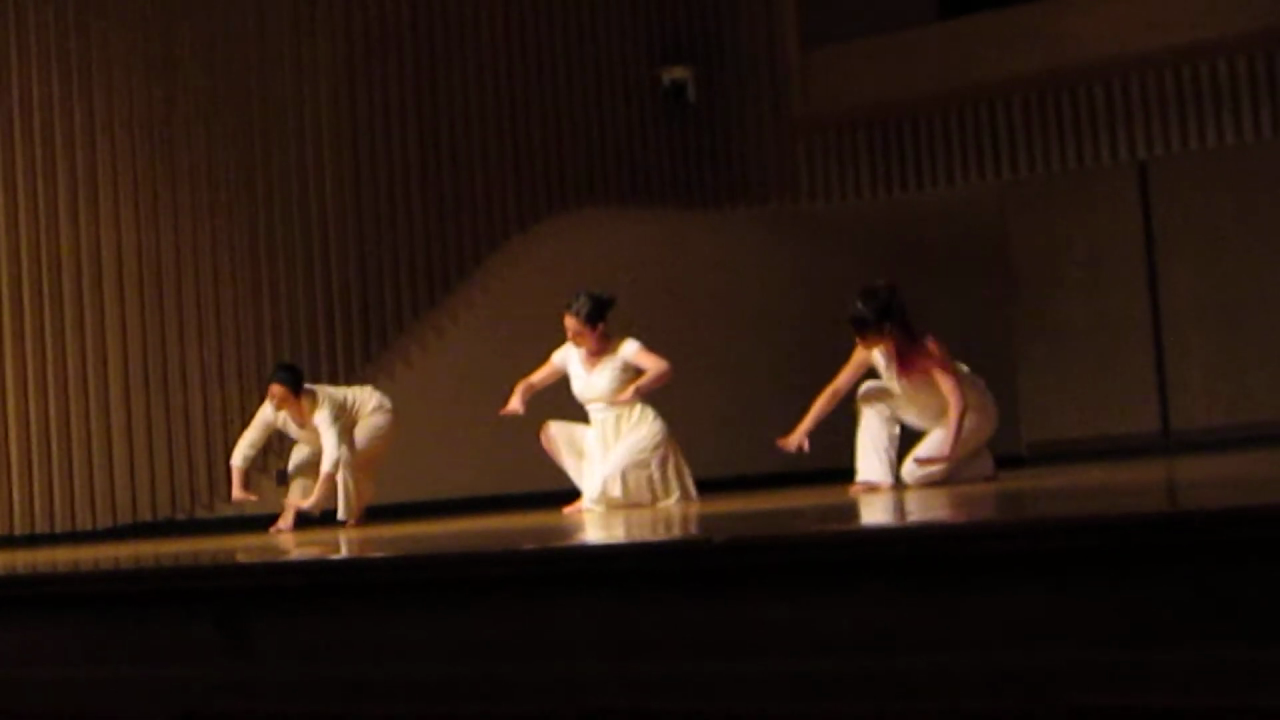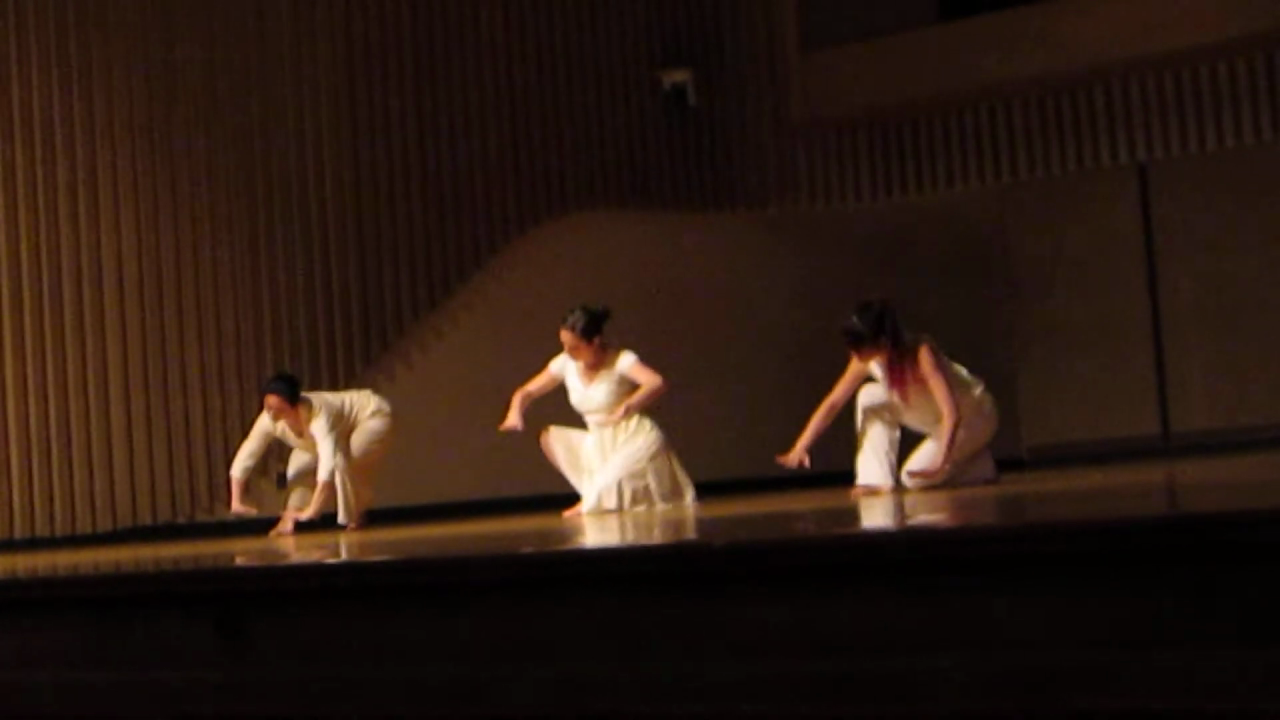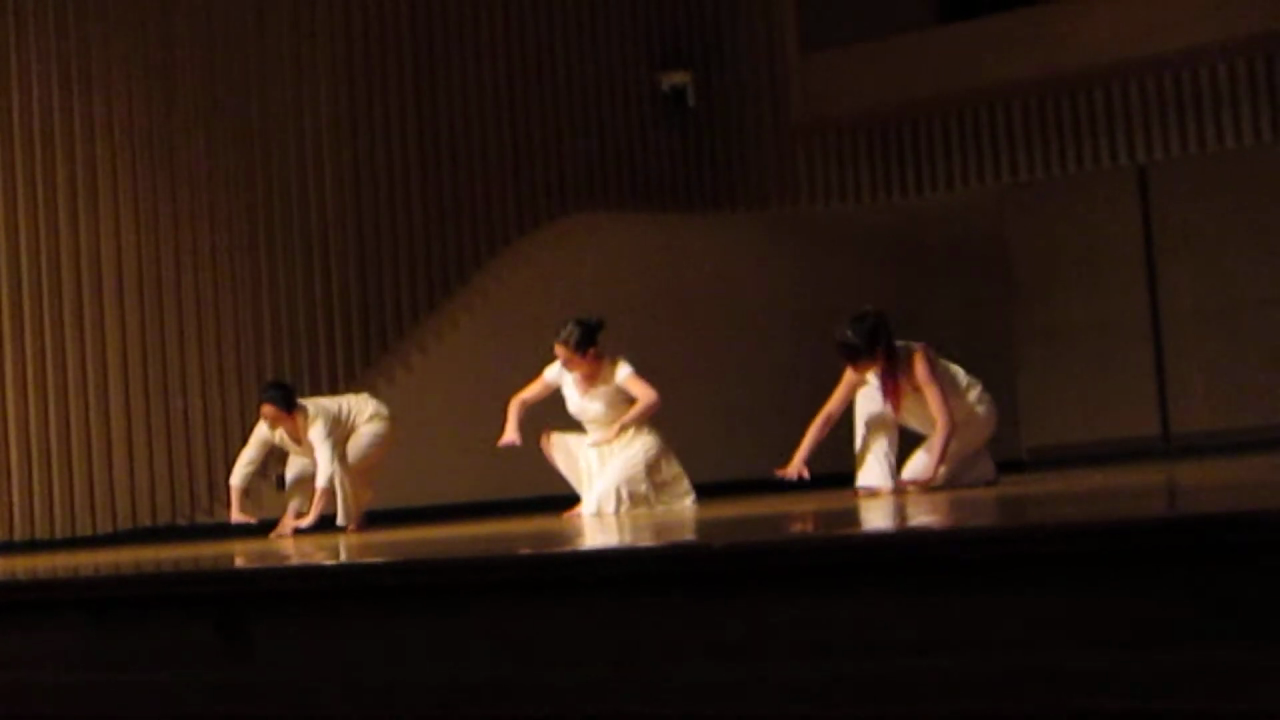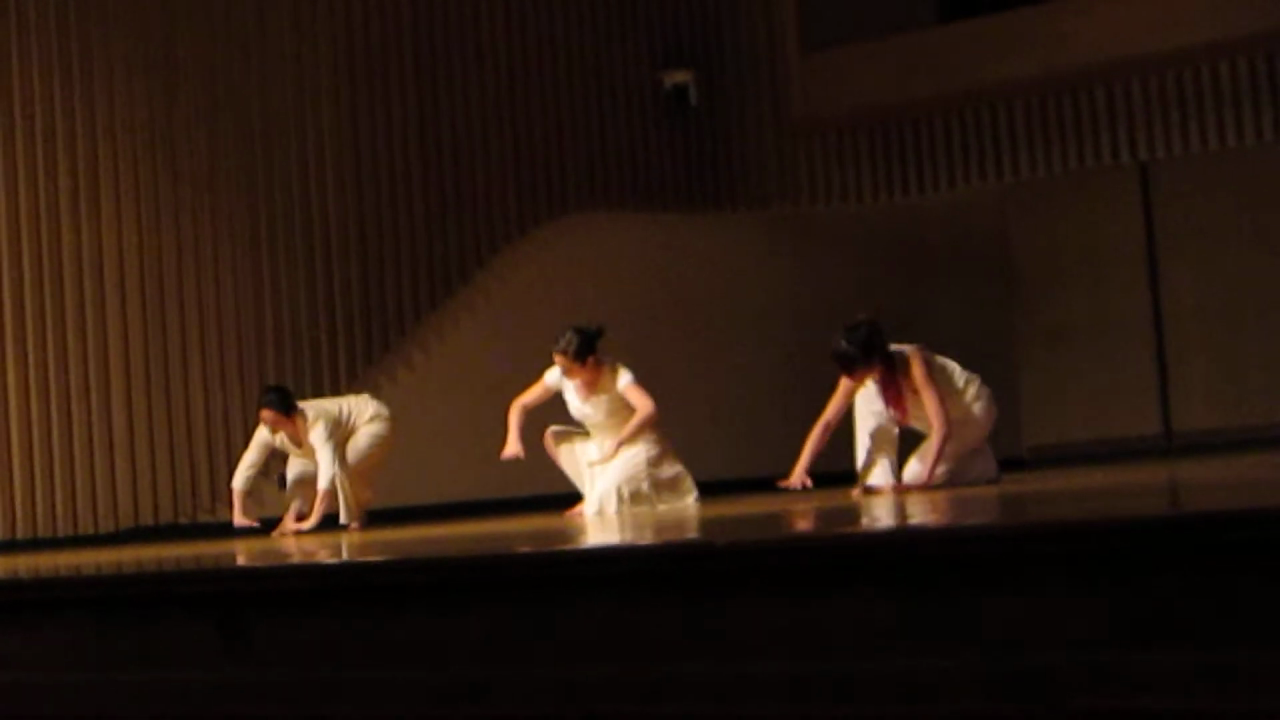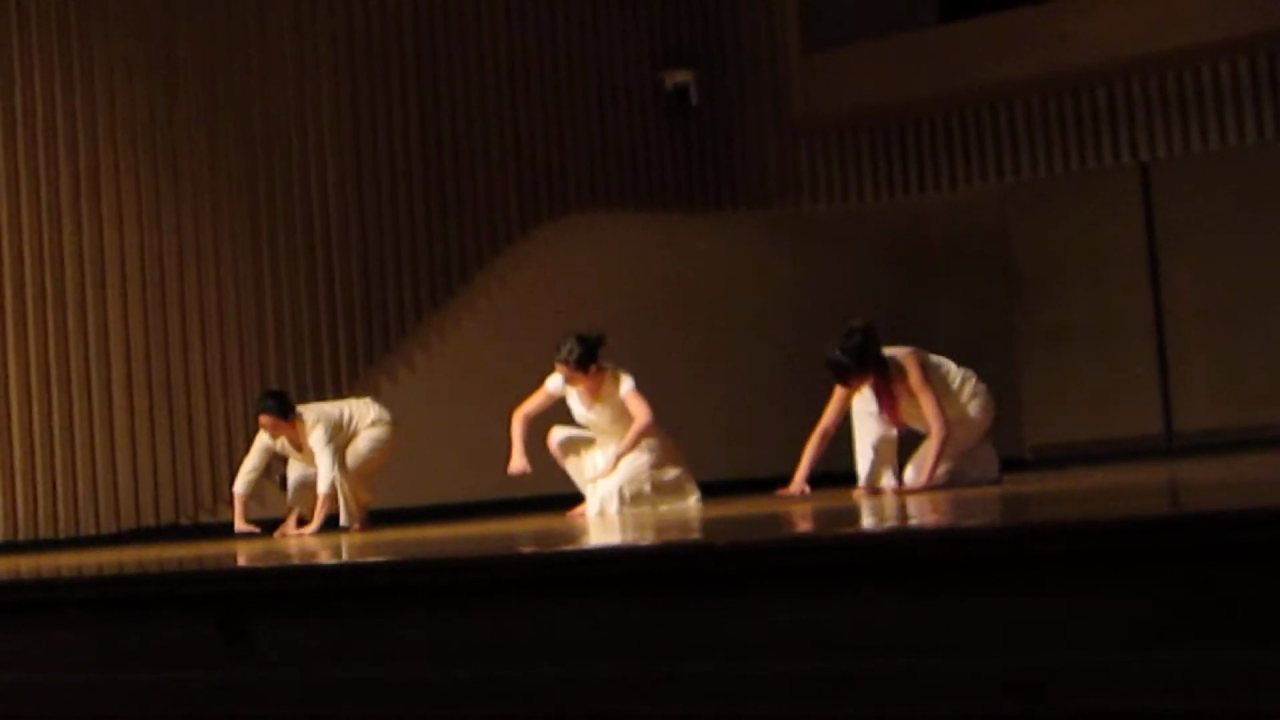
dt=0.2s
person 1, frame 1
left shoulder: (925, 348)
right shoulder: (869, 351)
left elbow: (957, 400)
right elbow: (836, 389)
left wrist: (948, 449)
right wrist: (801, 431)
left hip: (972, 411)
right hip: (929, 413)
left knee: (914, 474)
right knee: (869, 394)
left ankle: (978, 462)
right ankle: (877, 476)
person 1, frame 2
left shoulder: (921, 355)
right shoulder: (865, 361)
left elbow: (951, 412)
right elbow: (833, 403)
left wrist: (939, 462)
right wrist: (800, 447)
left hip: (973, 413)
right hip: (931, 417)
left knee: (914, 479)
right knee: (869, 396)
left ankle: (978, 465)
right ankle: (877, 480)
person 1, frame 3
left shoulder: (916, 361)
right shoulder: (860, 368)
left elbow: (945, 421)
right elbow: (829, 414)
left wrist: (931, 472)
right wrist: (798, 460)
left hip: (973, 414)
right hip: (929, 417)
left knee: (914, 480)
right knee: (867, 397)
left ankle: (978, 467)
right ankle: (877, 481)
person 1, frame 4
left shoulder: (912, 364)
right shoulder: (857, 373)
left elbow: (942, 425)
right elbow: (827, 422)
left wrist: (926, 475)
right wrist: (800, 470)
left hip: (973, 409)
right hip: (932, 414)
left knee: (914, 479)
right knee: (866, 398)
left ankle: (980, 464)
right ankle: (879, 481)
person 1, frame 5
left shoulder: (908, 367)
right shoulder: (854, 378)
left elbow: (940, 428)
right elbow: (824, 429)
left wrist: (924, 480)
right wrist: (799, 479)
left hip: (971, 406)
right hip: (938, 406)
left knee: (914, 480)
right knee: (864, 403)
left ankle: (981, 461)
right ankle: (880, 482)
person 2, frame 1
left shoulder: (624, 348)
right shoulder: (568, 354)
left elbow: (664, 368)
right elbow: (531, 382)
left wrist: (634, 390)
right wrist: (518, 397)
left hip: (638, 430)
right hip: (601, 436)
left knee: (608, 482)
right knee: (550, 432)
right ankle: (591, 493)
person 2, frame 2
left shoulder: (621, 360)
right shoulder: (565, 364)
left elbow: (657, 383)
right elbow: (526, 391)
left wrist: (626, 408)
right wrist: (515, 412)
left hip: (636, 440)
right hip: (599, 444)
left knee: (605, 495)
right knee: (550, 437)
right ankle: (591, 495)
person 2, frame 3
left shoulder: (616, 369)
right shoulder: (559, 371)
left elbow: (652, 398)
right elbow: (520, 399)
left wrist: (619, 426)
right wrist: (512, 427)
left hip: (634, 445)
right hip: (599, 450)
left knee: (605, 501)
right knee: (550, 440)
right ankle: (591, 496)
person 2, frame 4
left shoulder: (617, 375)
right shoulder: (559, 375)
left elbow: (649, 409)
right elbow: (520, 404)
left wrist: (616, 444)
right wrist: (513, 439)
left hip: (637, 446)
right hip: (600, 447)
left knee: (606, 499)
right knee: (552, 436)
right ankle: (593, 495)
person 2, frame 5
left shoulder: (619, 381)
right shoulder: (560, 381)
left elbow: (646, 418)
right elbow: (521, 414)
left wrist: (616, 458)
right wrist: (518, 453)
left hip: (640, 448)
right hip: (604, 448)
left knee: (608, 500)
right knee: (556, 436)
right ankle: (595, 495)
person 3, frame 1
left shoulder: (320, 406)
right shoulder: (270, 410)
left elbow: (332, 454)
right elbow: (245, 445)
left wrist: (312, 499)
right wrist: (237, 488)
left hip: (373, 413)
right hip: (344, 420)
left knee: (344, 457)
right knee: (301, 458)
left ankle: (355, 516)
right ankle: (289, 515)
person 3, frame 2
left shoulder: (317, 414)
right shoulder: (268, 420)
left elbow: (328, 463)
right elbow: (245, 456)
left wrist: (311, 510)
right wrist: (236, 501)
left hip: (372, 417)
right hip: (342, 425)
left knee: (342, 462)
left ankle: (355, 518)
right ankle: (289, 519)
person 3, frame 3
left shoulder: (315, 421)
right shoulder: (266, 428)
left elbow: (326, 468)
right elbow: (244, 464)
left wrist: (311, 517)
right wrist: (236, 511)
left hip: (371, 420)
right hip: (341, 429)
left knee: (341, 465)
left ankle: (355, 522)
right ankle: (290, 519)
person 3, frame 4
left shoulder: (315, 423)
right shoulder: (267, 431)
left elbow: (328, 470)
right elbow: (245, 468)
left wrist: (313, 520)
right wrist: (238, 514)
left hip: (372, 421)
right hip: (342, 429)
left knee: (342, 466)
left ankle: (357, 519)
right ankle: (291, 519)
person 3, frame 5
left shoulder: (315, 426)
right shoulder: (268, 436)
left elbow: (327, 474)
right elbow: (246, 472)
left wrist: (314, 525)
right wrist: (239, 520)
left hip: (374, 425)
right hip: (343, 434)
left knee: (342, 470)
left ankle: (359, 520)
right ankle: (291, 521)
